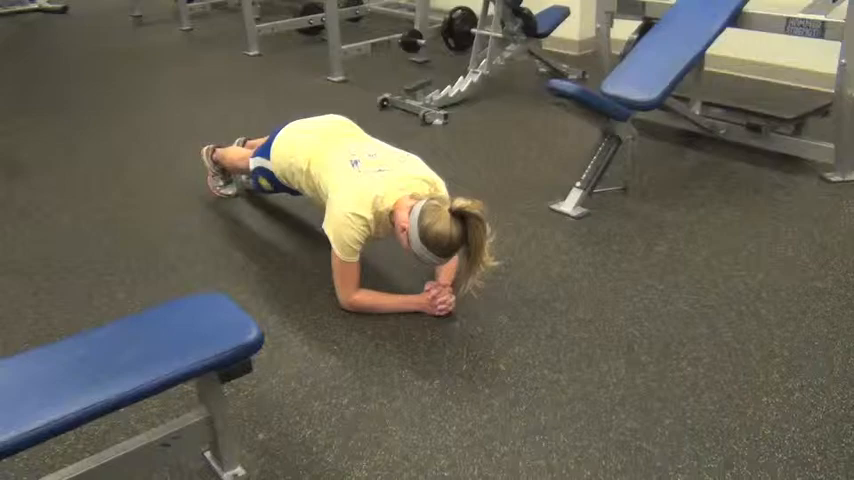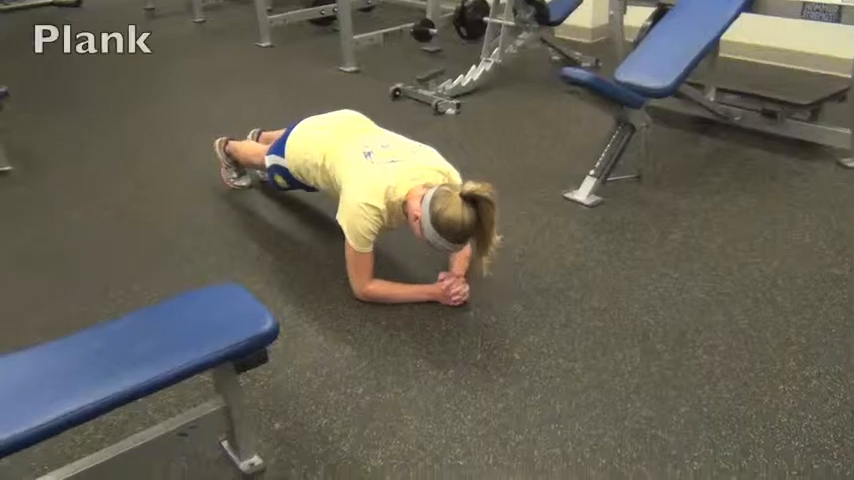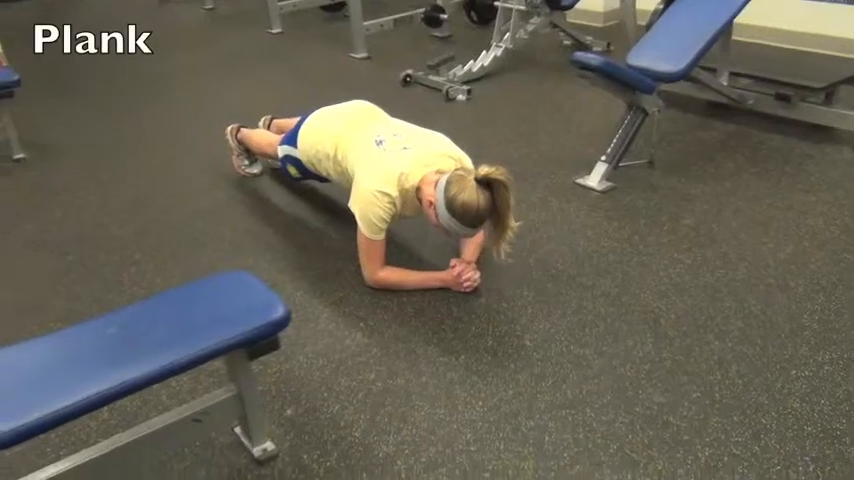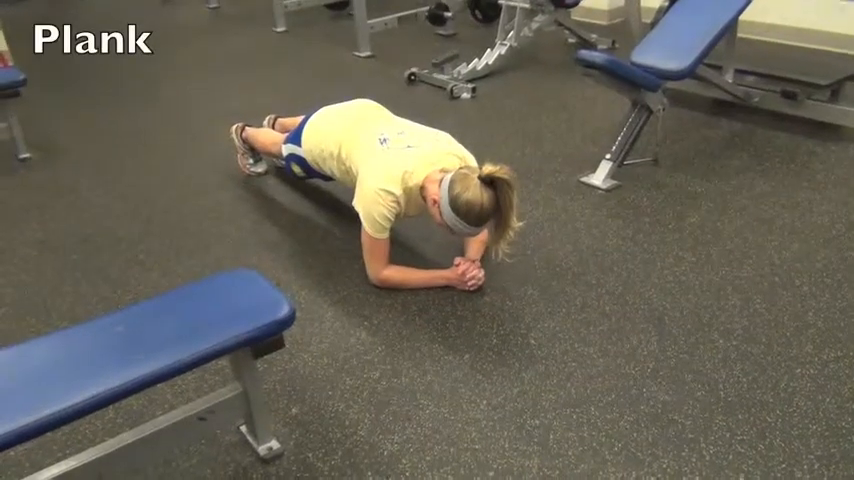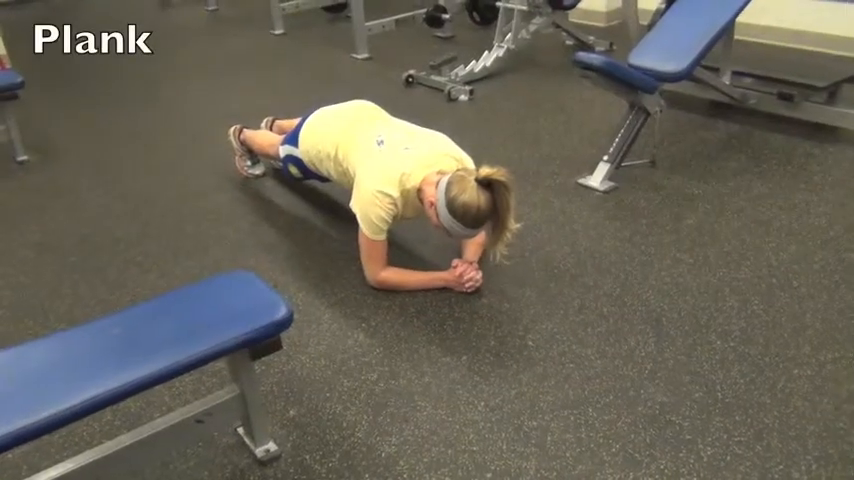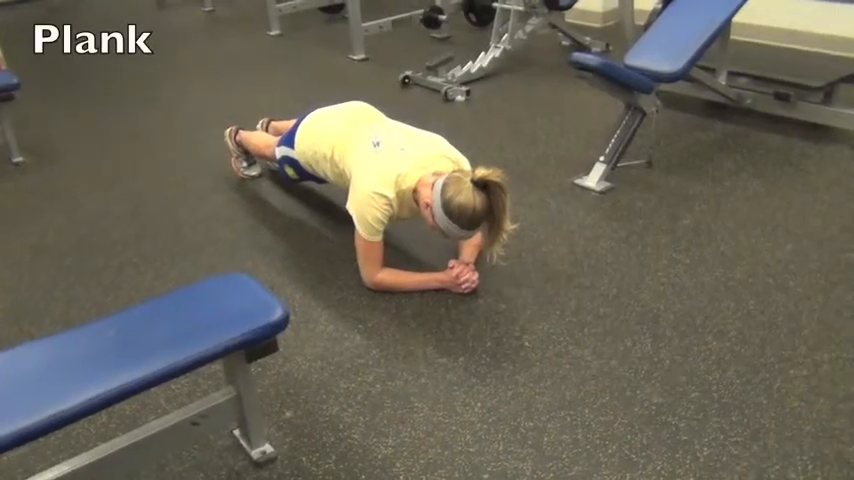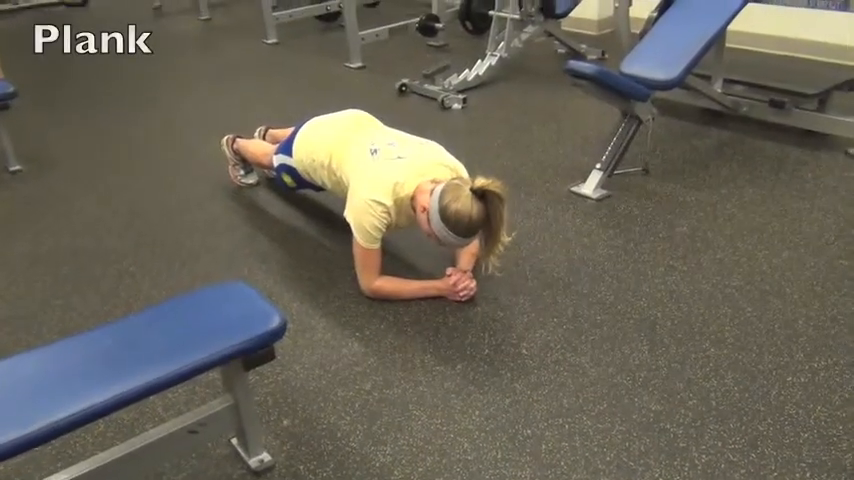
dt=0.4s
person 1, frame 1
left shoulder: (432, 189)
right shoulder: (354, 214)
left elbow: (449, 250)
right elbow: (349, 297)
left wrist: (443, 286)
right wrist: (421, 303)
left hip: (334, 131)
right hip: (289, 150)
right knee: (252, 165)
left ankle: (247, 145)
right ankle: (215, 157)
person 1, frame 2
left shoulder: (447, 179)
right shoulder: (367, 204)
left elbow: (462, 241)
right elbow: (363, 288)
left wrist: (457, 276)
right wrist: (435, 292)
left hip: (347, 126)
right hip: (304, 147)
right knee: (267, 160)
left ankle: (262, 137)
right ankle: (229, 149)
person 1, frame 3
left shoulder: (459, 166)
right shoulder: (379, 191)
left elbow: (475, 227)
right elbow: (373, 275)
left wrist: (468, 262)
right wrist: (445, 279)
left hip: (359, 116)
right hip: (315, 138)
right knee: (278, 149)
left ankle: (272, 124)
right ankle: (240, 136)
person 1, frame 4
left shoulder: (463, 165)
right shoulder: (383, 190)
left elbow: (479, 227)
right elbow: (378, 273)
left wrist: (472, 261)
right wrist: (450, 277)
left hip: (363, 115)
right hip: (320, 136)
right knee: (284, 149)
left ankle: (277, 123)
right ankle: (245, 135)
person 1, frame 5
left shoulder: (461, 168)
right shoulder: (381, 192)
left elbow: (476, 228)
right elbow: (376, 275)
left wrist: (470, 262)
right wrist: (447, 278)
left hip: (360, 116)
right hip: (317, 138)
right knee: (281, 151)
left ankle: (274, 125)
right ankle: (243, 137)
person 1, frame 6
left shoulder: (457, 168)
right shoulder: (377, 194)
left elbow: (472, 230)
right elbow: (372, 277)
left wrist: (466, 264)
right wrist: (444, 280)
left hip: (356, 118)
right hip: (313, 138)
right knee: (276, 152)
left ankle: (269, 126)
right ankle: (239, 138)
person 1, frame 7
left shoulder: (454, 176)
right shoulder: (375, 201)
left elbow: (471, 235)
right elbow: (370, 284)
left wrist: (464, 271)
right wrist: (442, 287)
left hip: (354, 126)
right hip: (311, 146)
right knee: (273, 160)
left ankle: (268, 134)
right ankle: (236, 146)
